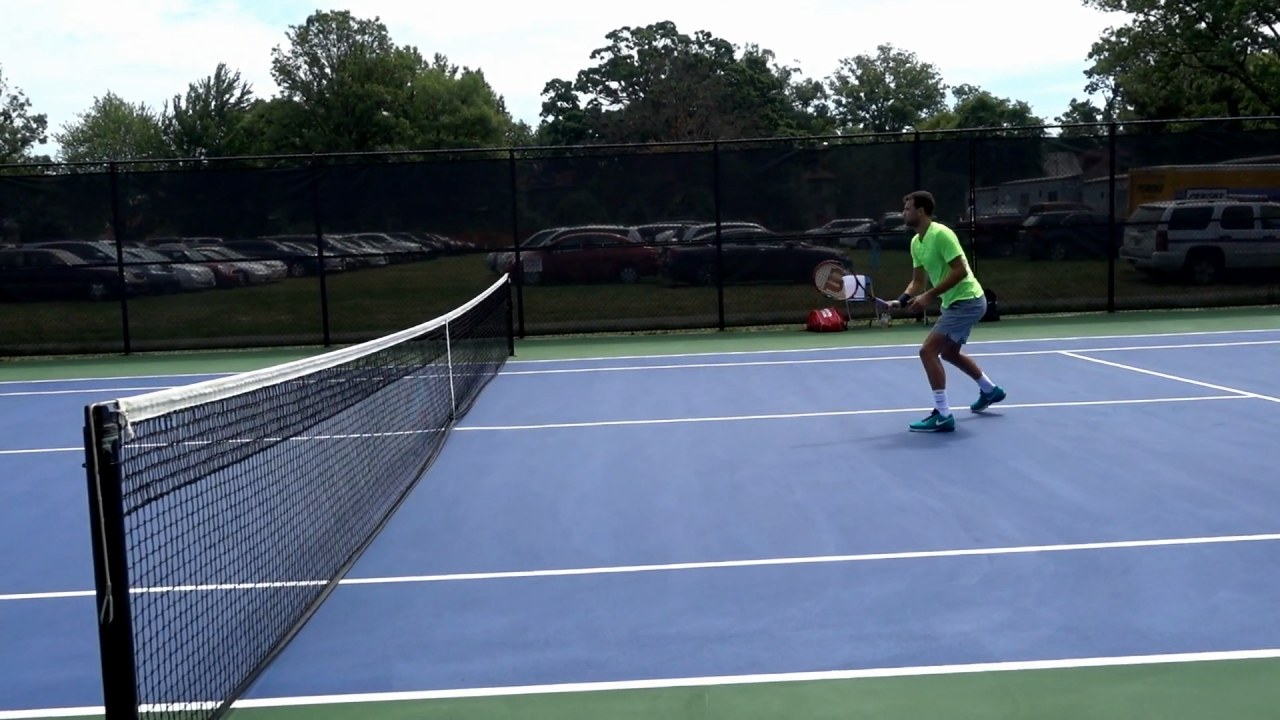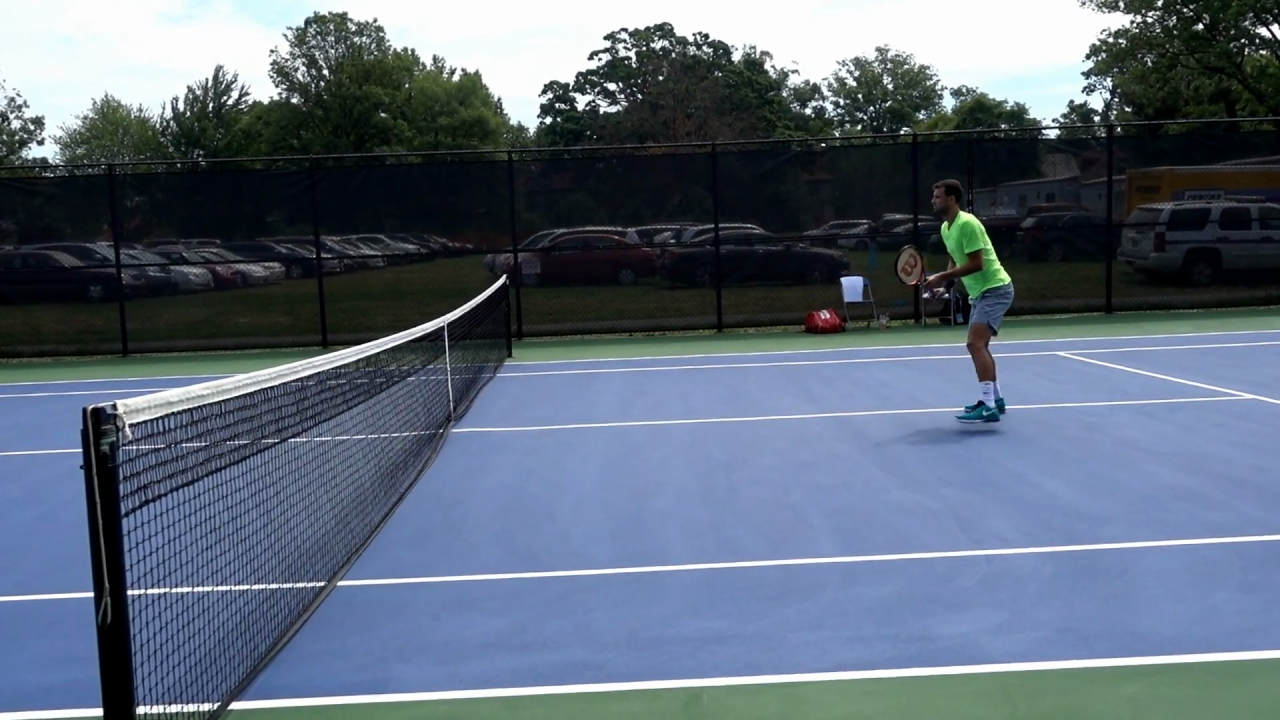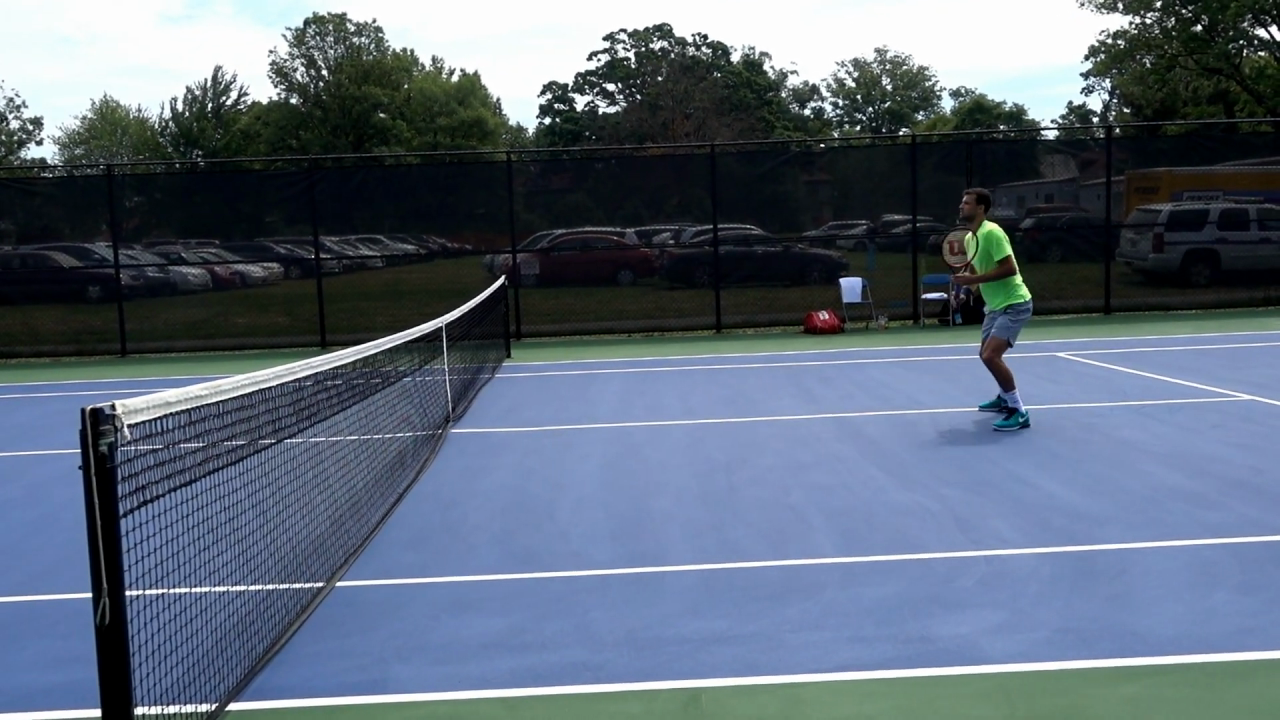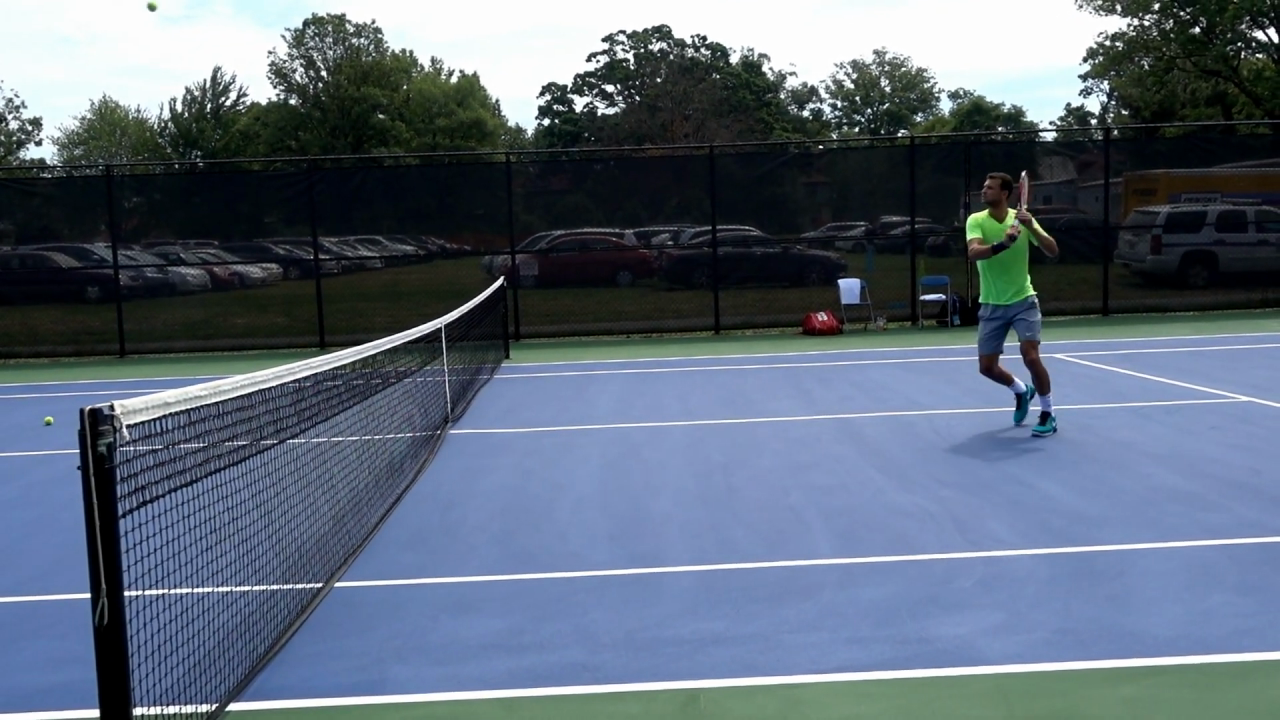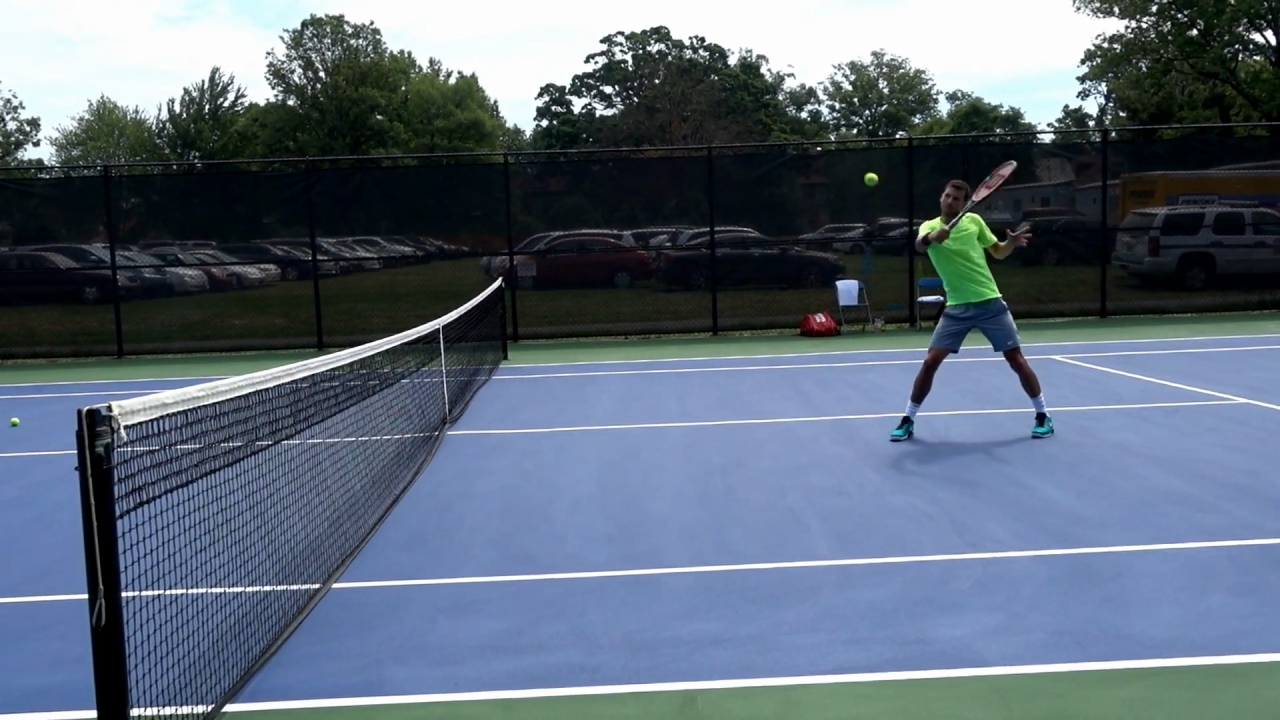
dt=0.4s
person 1, frame 1
left shoulder: (941, 234)
right shoulder: (916, 242)
left elbow: (960, 271)
right elbow: (919, 281)
left wrist: (929, 296)
right wrist: (903, 299)
left hip: (967, 302)
right hip: (955, 304)
left knee: (928, 351)
right knee: (950, 354)
left ankle: (942, 415)
right ankle: (990, 391)
person 1, frame 2
left shoulder: (967, 223)
right shoulder: (945, 228)
left elbow: (976, 264)
left wrist: (943, 277)
right wrist: (942, 281)
left hip: (995, 289)
right hip: (979, 293)
left knee: (975, 342)
right knee: (977, 344)
left ankle: (987, 406)
right ankle: (994, 398)
person 1, frame 3
left shoulder: (990, 232)
right shoulder: (969, 237)
left elbow: (1010, 269)
right elbow: (977, 272)
left wrist: (974, 279)
right wrist: (964, 283)
left hip: (1015, 304)
right hip: (997, 305)
left knee: (990, 356)
right knee: (989, 354)
left ankle: (1018, 412)
right ankle: (1005, 398)
person 1, frame 4
left shoulder: (1023, 218)
right shoulder: (976, 220)
left elbow: (1053, 251)
right elbow: (975, 251)
left wrist: (1031, 228)
right wrist: (1003, 242)
left hip: (1023, 301)
right hip: (991, 305)
left knee: (1031, 357)
right knee: (987, 367)
left ankle: (1048, 413)
right ankle: (1022, 391)
person 1, frame 5
left shoulder: (973, 221)
right shoulder: (929, 227)
left elbow: (998, 252)
right elbow: (919, 244)
left wrist: (1013, 242)
right wrist: (931, 239)
left hip: (990, 303)
right hip: (958, 308)
left knee: (1017, 361)
right knee: (931, 362)
left ankle: (1042, 415)
right ankle: (909, 418)
